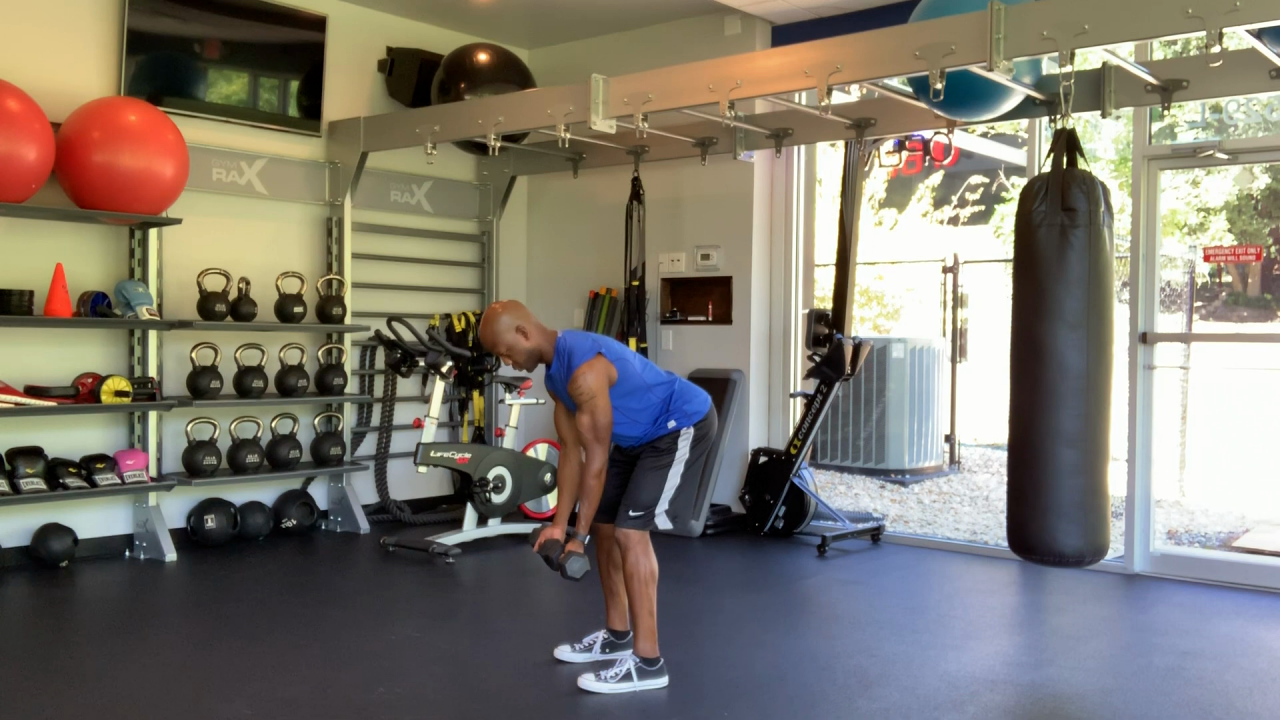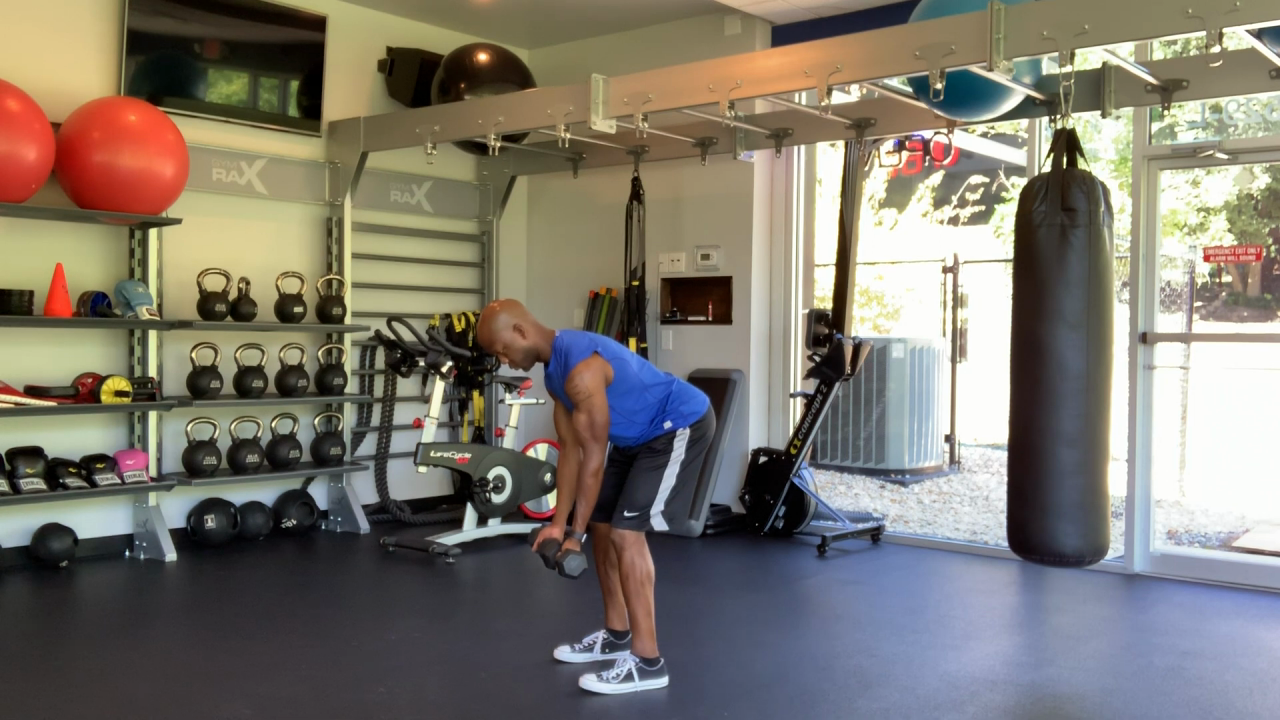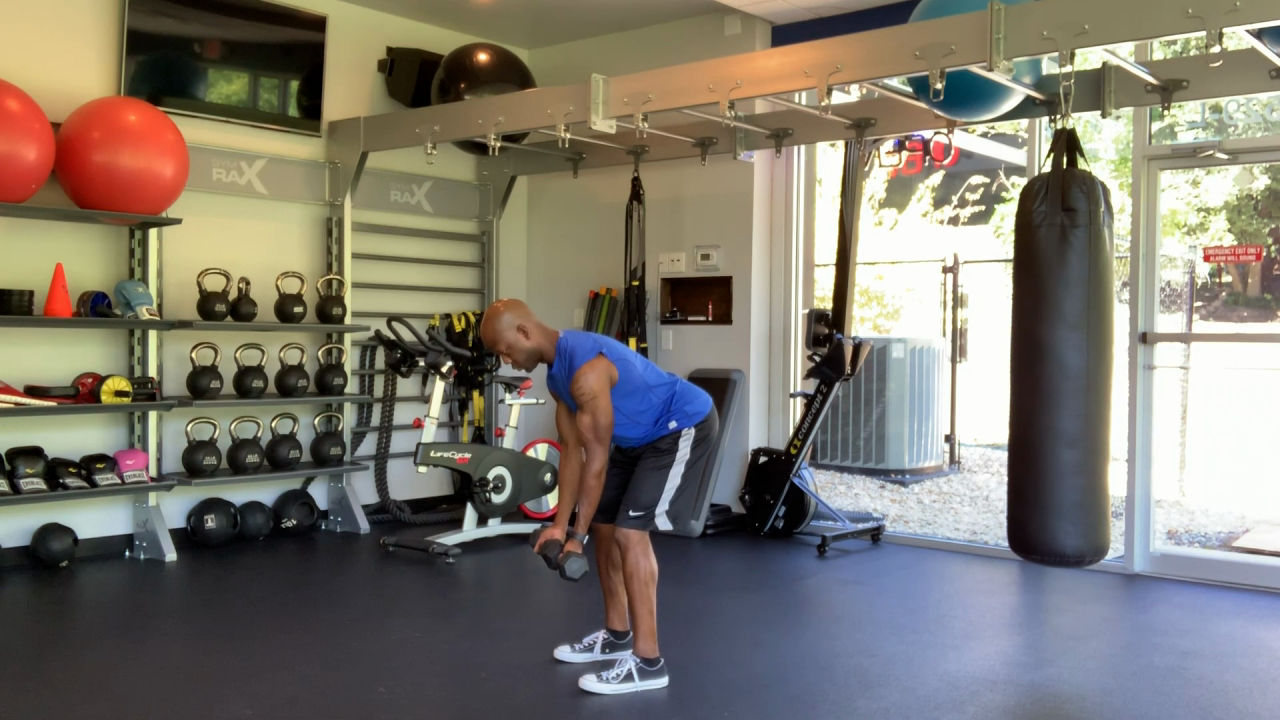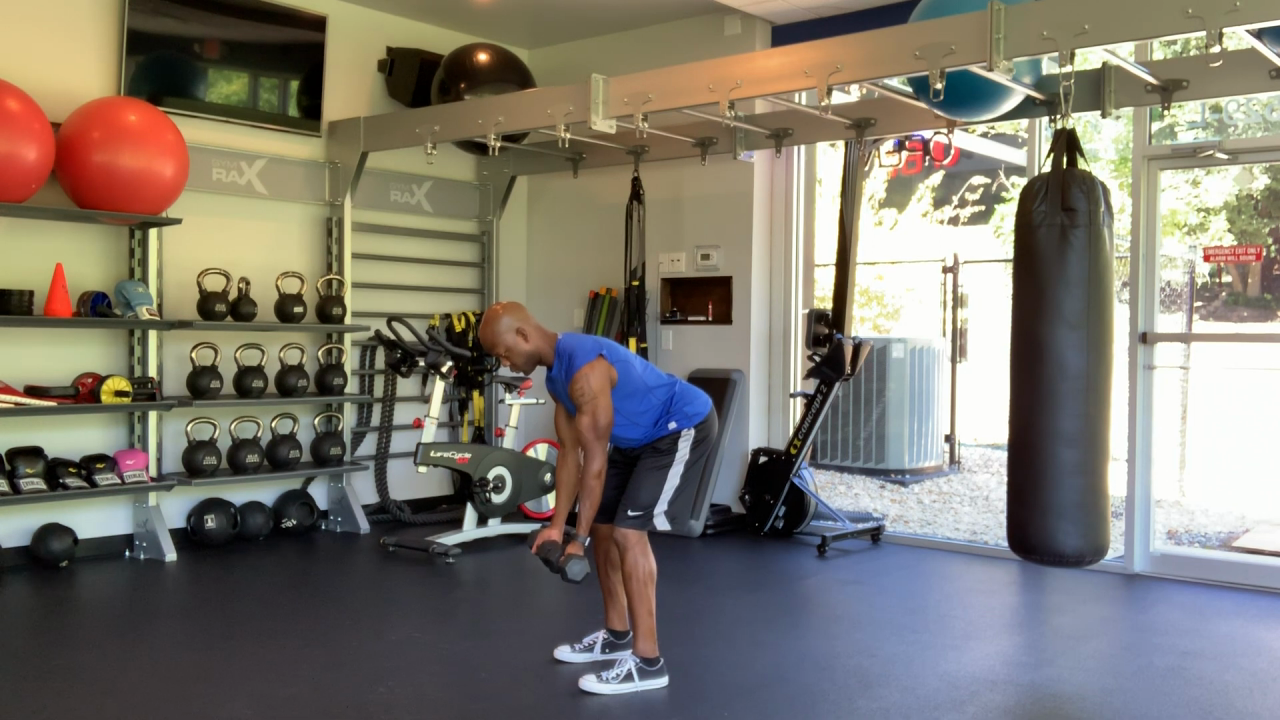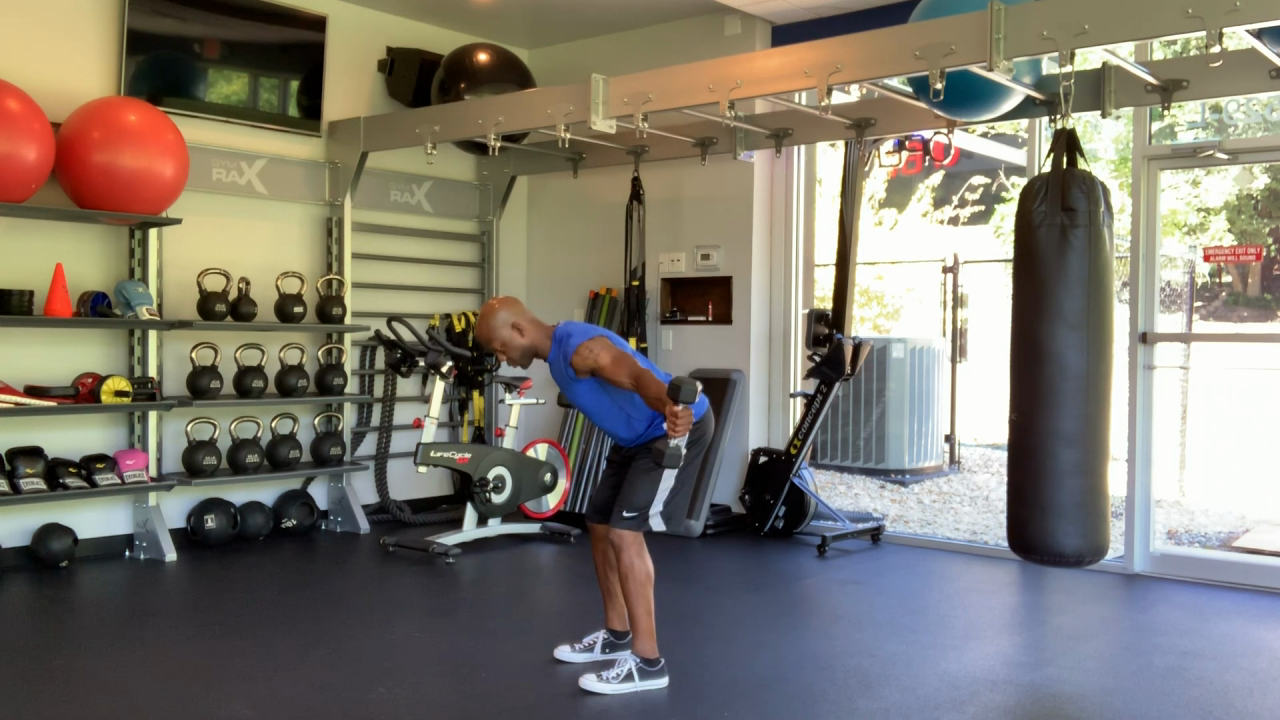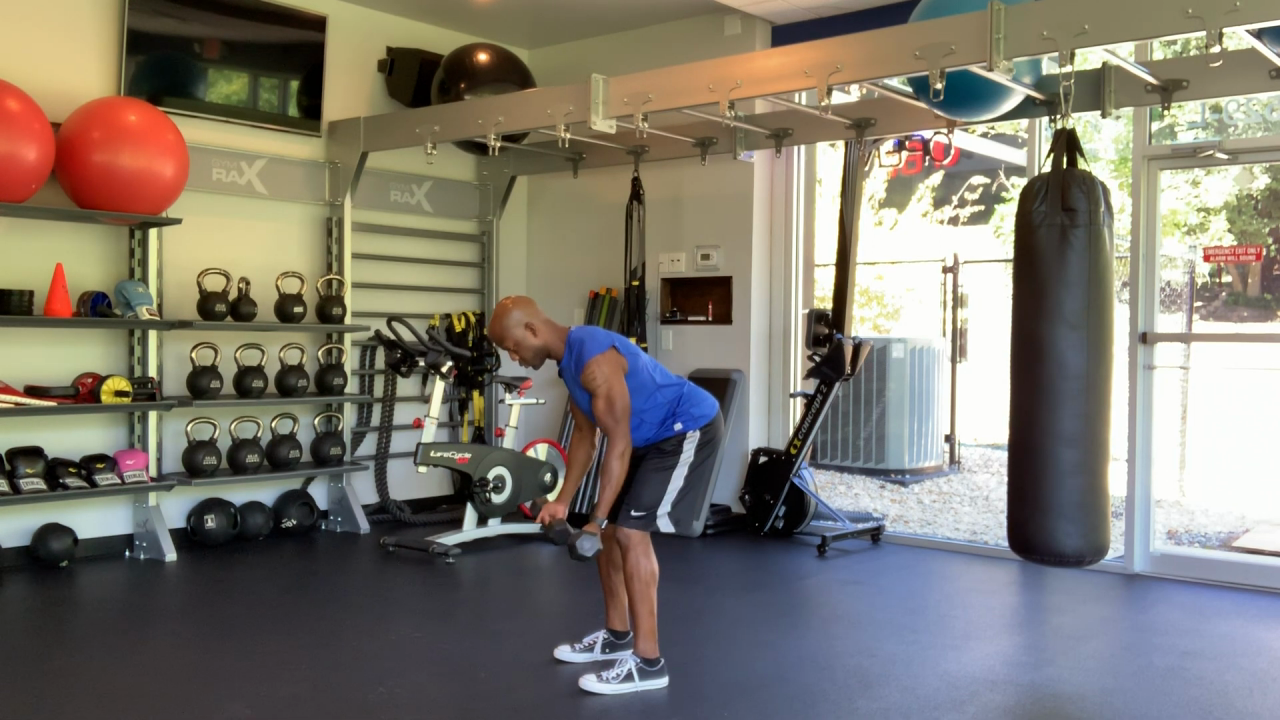
dt=0.7s
person 1, frame 1
left shoulder: (584, 369)
right shoulder: (554, 374)
left elbow: (596, 458)
right elbow: (571, 451)
left wrist: (578, 535)
right wrist: (560, 523)
left hip: (682, 425)
right hip: (641, 434)
left knee: (630, 532)
right knee: (604, 525)
left ankle: (647, 662)
right ankle: (617, 635)
person 1, frame 2
left shoulder: (580, 367)
right shoulder: (554, 370)
left elbow: (593, 457)
right elbow: (571, 450)
left wrist: (575, 534)
right wrist: (559, 522)
left hip: (680, 426)
right hip: (641, 434)
left knee: (626, 533)
right knee: (602, 526)
left ankle: (647, 661)
right ankle: (616, 635)
person 1, frame 3
left shoulder: (585, 368)
right shoulder: (556, 372)
left elbow: (596, 458)
right elbow: (571, 451)
left wrist: (577, 535)
right wrist: (561, 523)
left hip: (683, 426)
right hip: (641, 435)
left knee: (630, 532)
right knee: (603, 526)
left ankle: (647, 662)
right ankle: (617, 635)
person 1, frame 4
left shoulder: (584, 368)
right shoulder: (555, 374)
left elbow: (595, 461)
right elbow: (569, 452)
left wrist: (579, 538)
right wrist: (557, 524)
left hip: (682, 427)
right hip: (642, 436)
left knee: (628, 532)
right knee: (603, 527)
left ankle: (647, 661)
right ankle: (616, 635)
person 1, frame 5
left shoulder: (579, 346)
right shoulder: (558, 350)
left elbow: (643, 378)
left wrist: (673, 412)
left hip: (677, 426)
right hip: (638, 434)
left knee: (625, 532)
right knee: (600, 524)
left ankle: (647, 662)
right ankle: (616, 635)
person 1, frame 6
left shoulder: (594, 357)
right shoulder: (568, 359)
left elbow: (619, 442)
right elbow: (584, 432)
left wrist: (597, 520)
right wrist: (563, 501)
left hip: (689, 429)
right hip: (654, 435)
left knee: (630, 531)
right knee: (608, 529)
left ankle: (647, 662)
right ankle: (617, 635)
